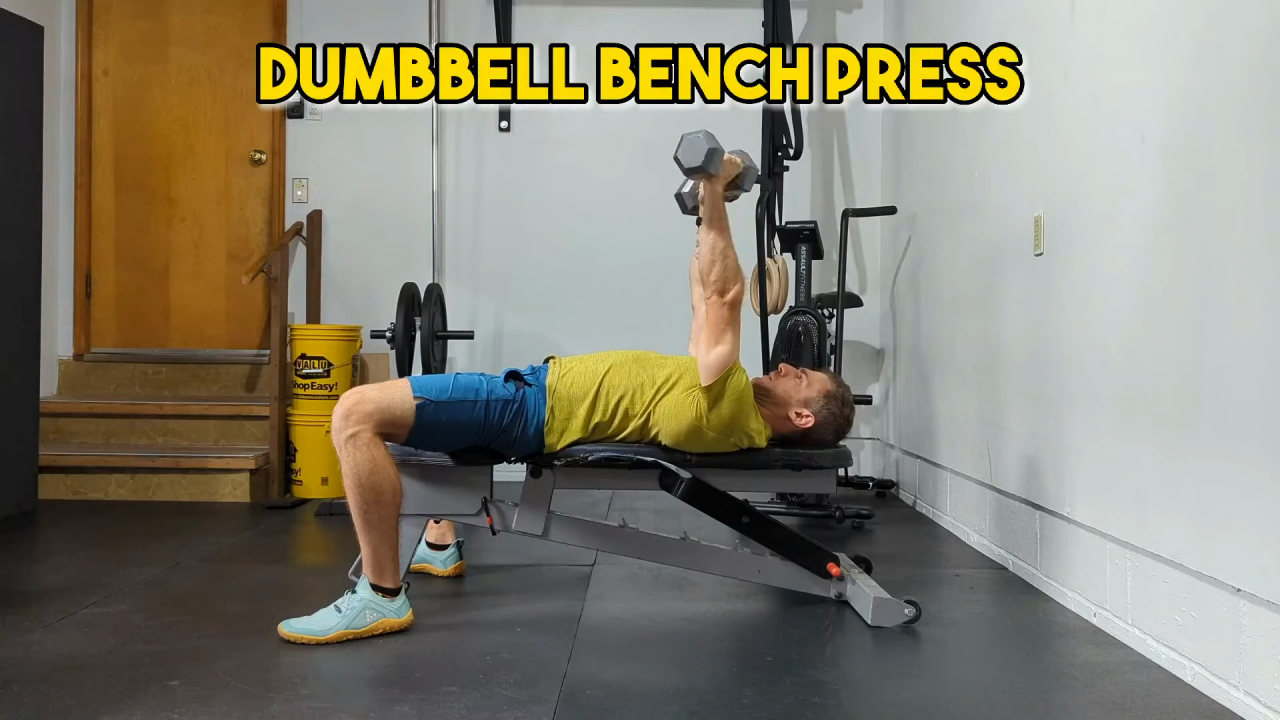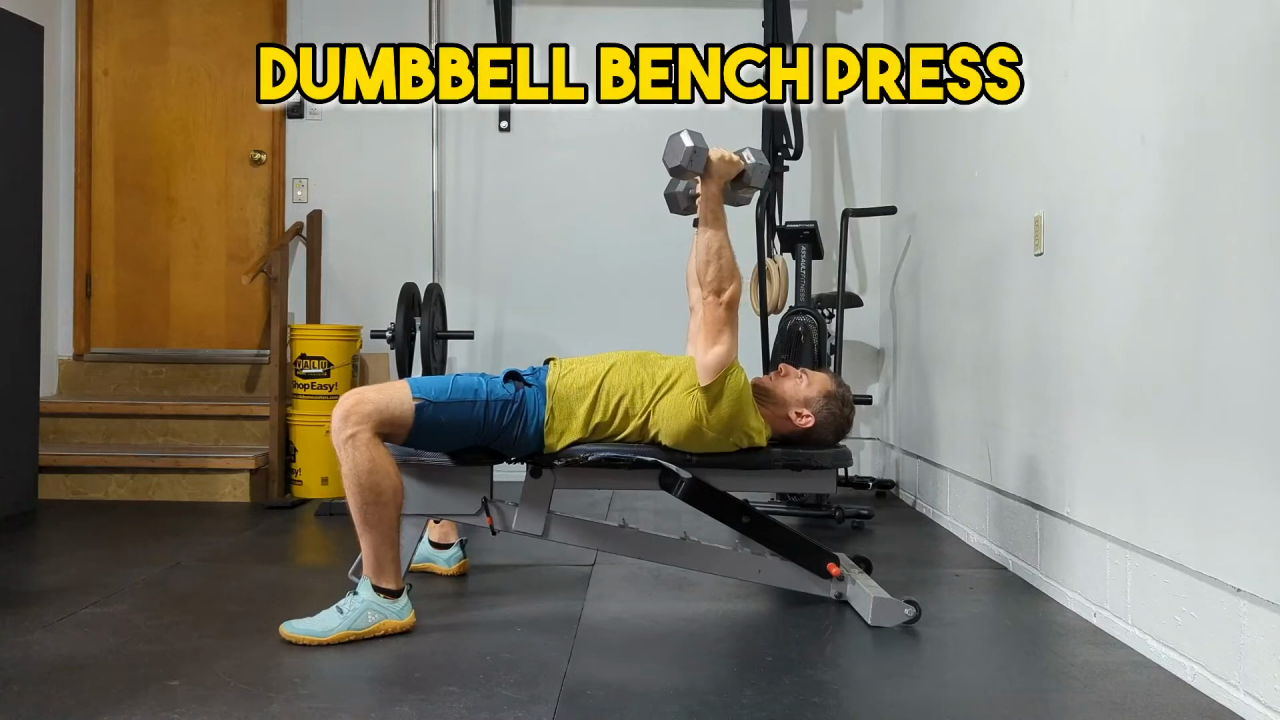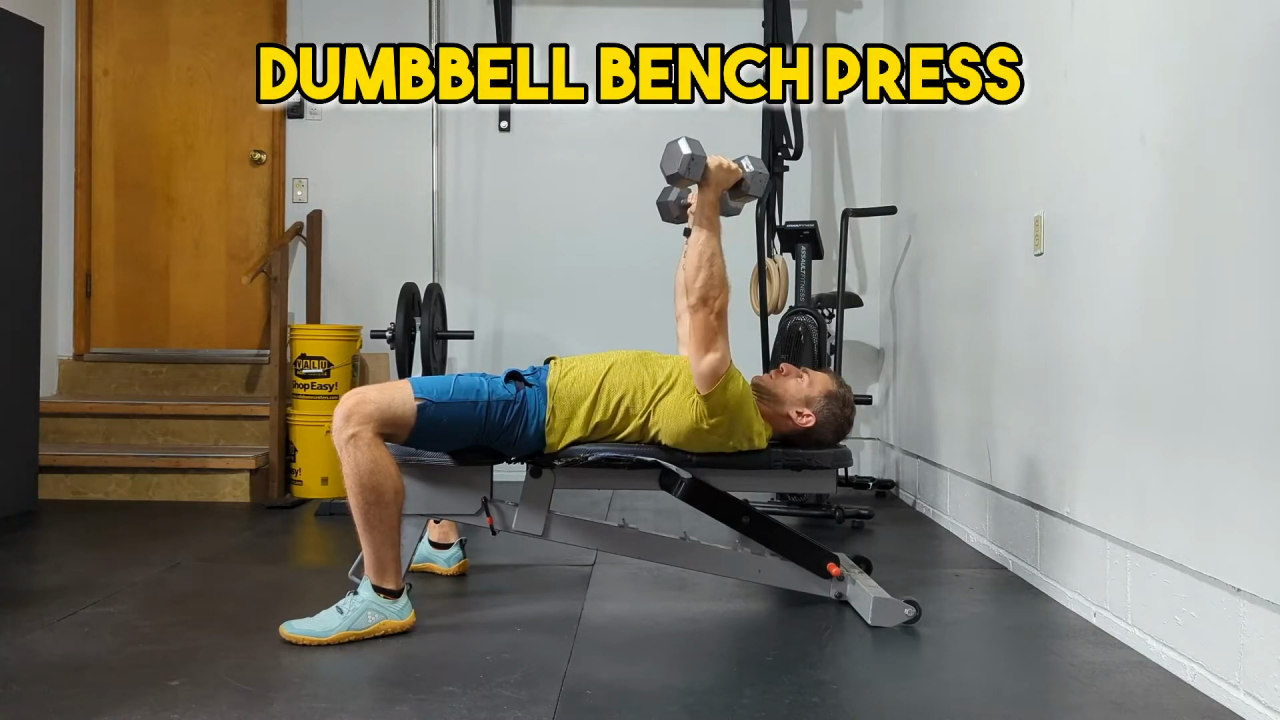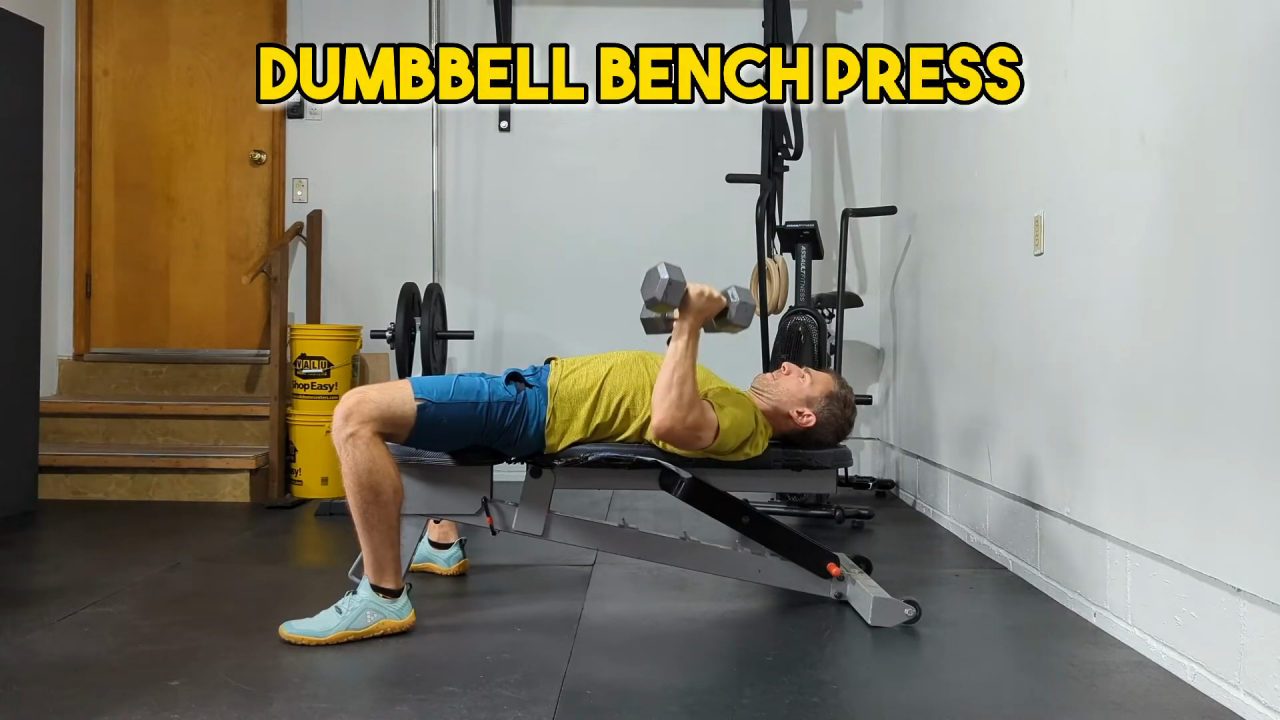
dt=0.7s
person 1, frame 1
left shoulder: (728, 415)
right shoulder: (735, 403)
left elbow: (723, 297)
right elbow: (707, 303)
left wrist: (714, 195)
right wrist: (708, 210)
left hip: (531, 408)
right hip: (542, 384)
left knee: (357, 413)
right knee: (408, 400)
left ankle: (381, 595)
right ankle: (439, 544)
person 1, frame 2
left shoulder: (728, 415)
right shoulder: (733, 405)
left elbow: (721, 296)
right elbow: (702, 301)
left wrist: (712, 193)
right wrist: (705, 208)
left hip: (530, 409)
right hip: (544, 385)
left knee: (356, 414)
right knee: (414, 399)
left ankle: (383, 597)
right ankle: (442, 543)
person 1, frame 3
left shoulder: (731, 419)
right shoulder: (735, 406)
left elbow: (707, 307)
right elbow: (696, 310)
left wrist: (708, 204)
right wrist: (700, 220)
left hip: (534, 408)
right hip: (545, 385)
left knee: (359, 414)
right knee: (411, 400)
left ankle: (384, 596)
right ankle: (441, 545)
person 1, frame 4
left shoulder: (742, 425)
right shoulder: (738, 409)
left elbow: (668, 423)
left wrist: (690, 325)
right wrist: (687, 324)
left hip: (536, 408)
right hip: (545, 386)
left knee: (358, 414)
right knee: (416, 401)
left ankle: (383, 597)
right ankle: (442, 546)
